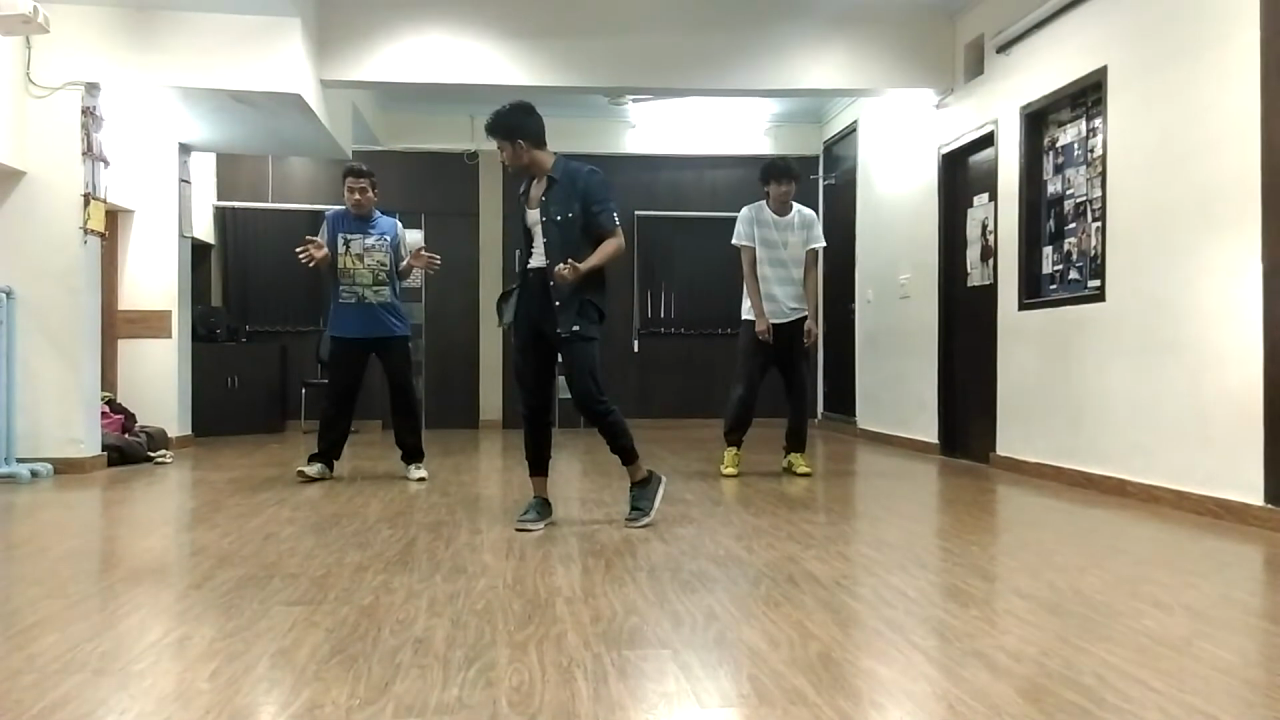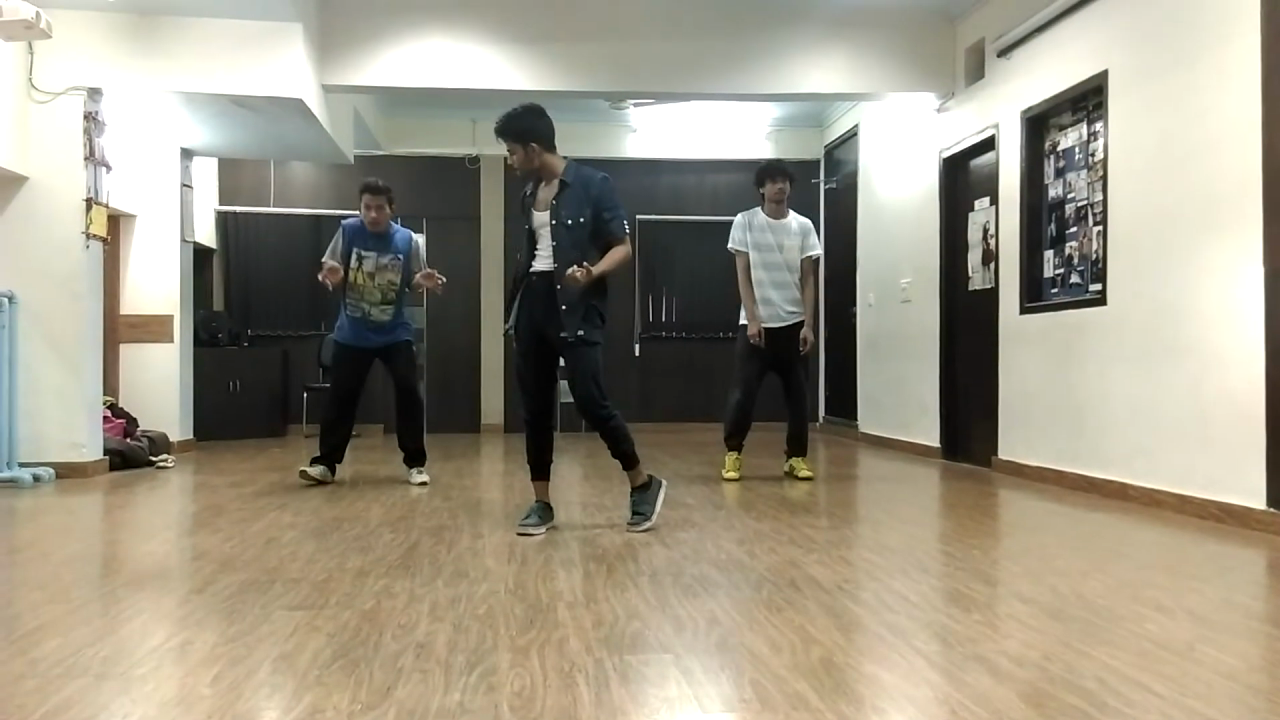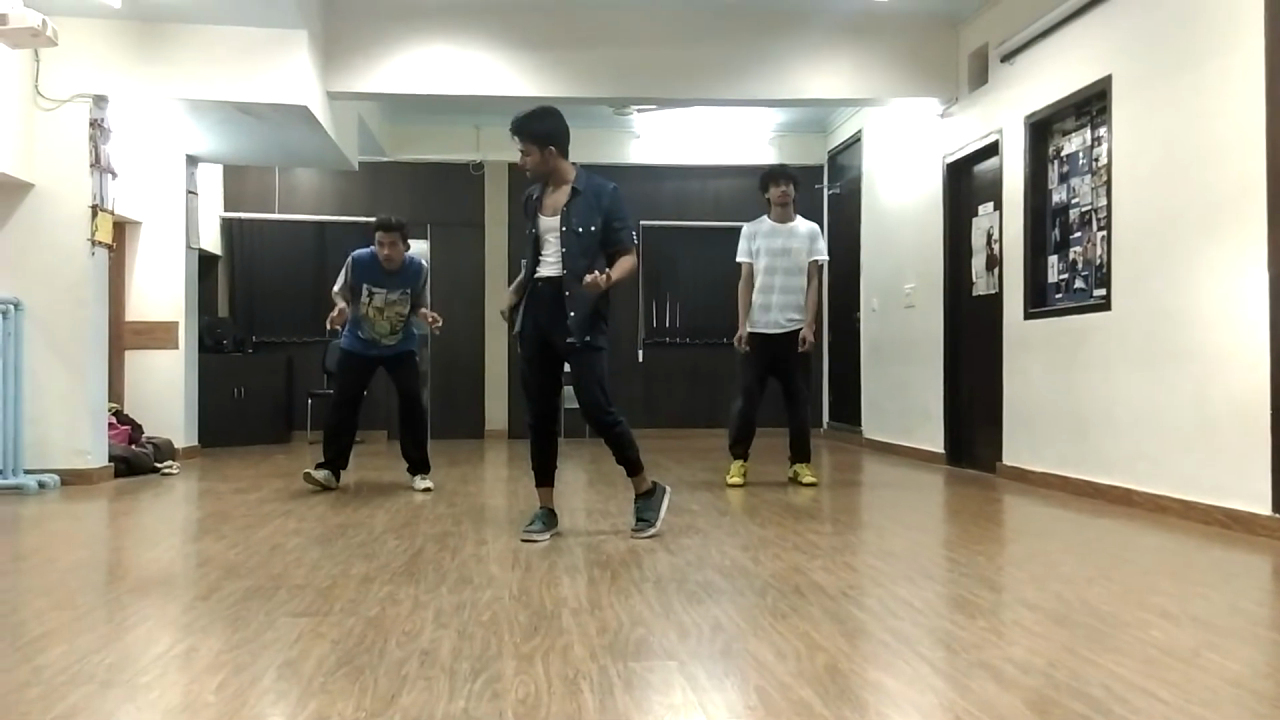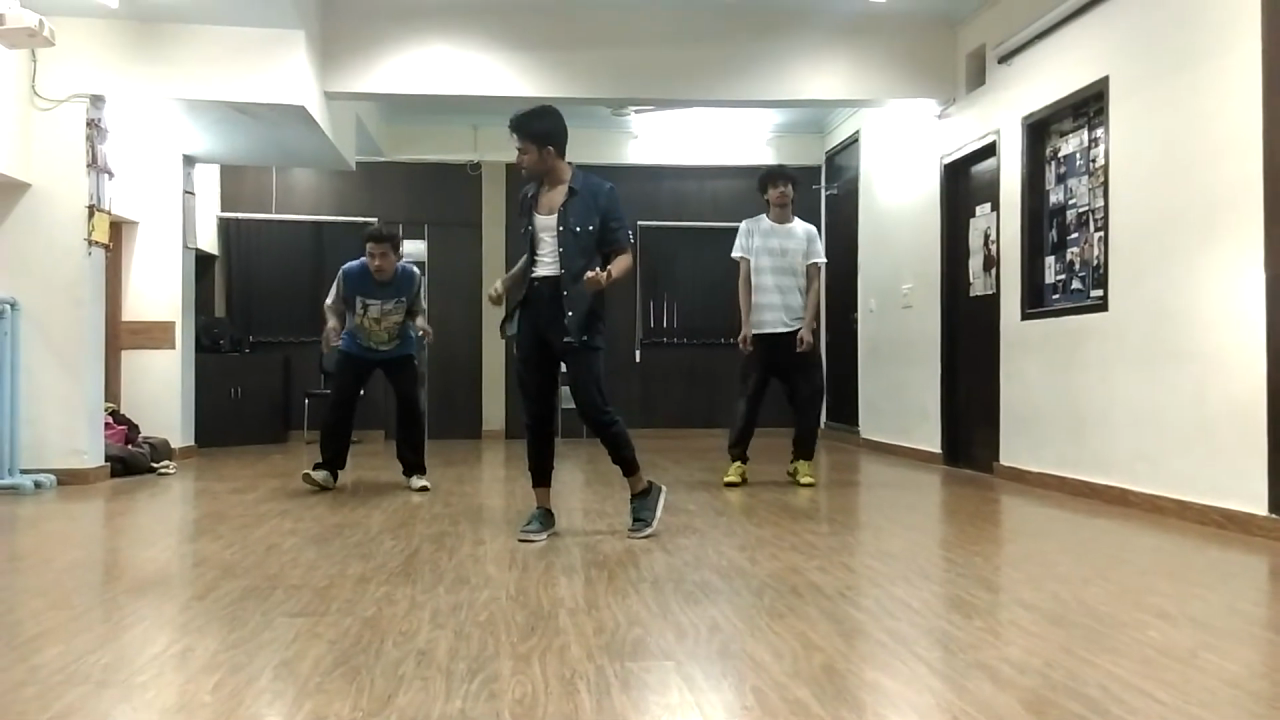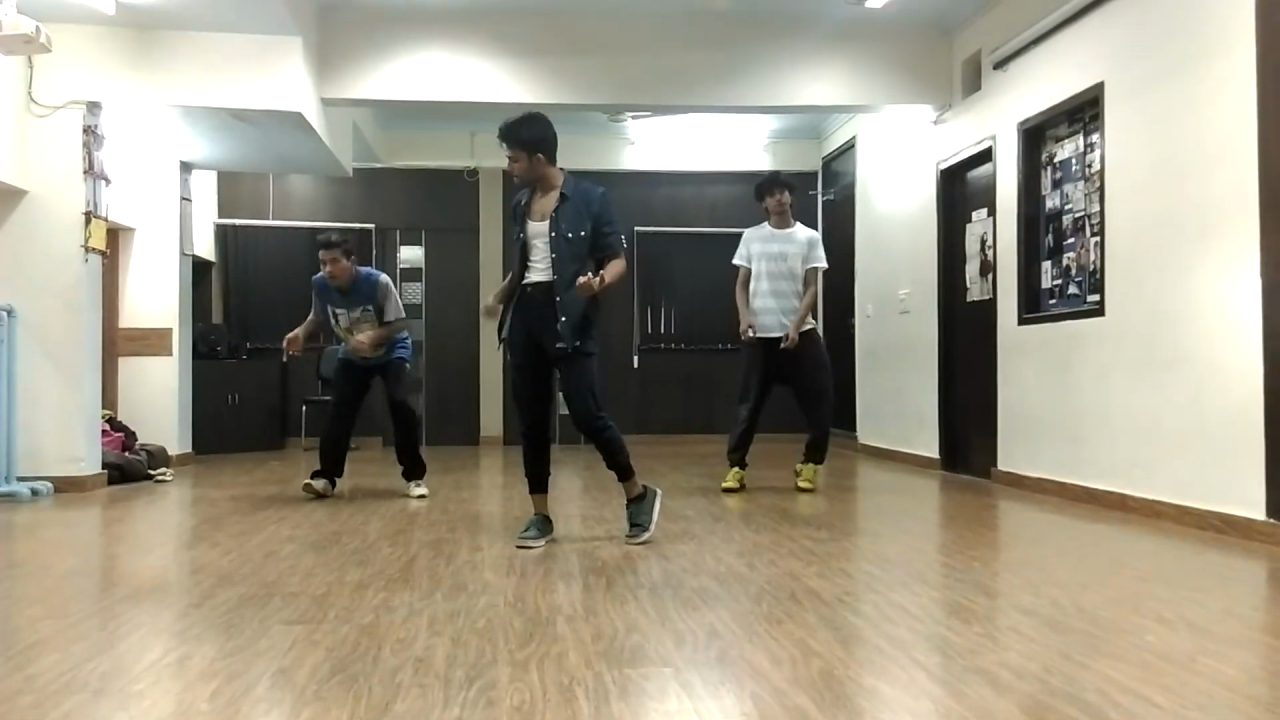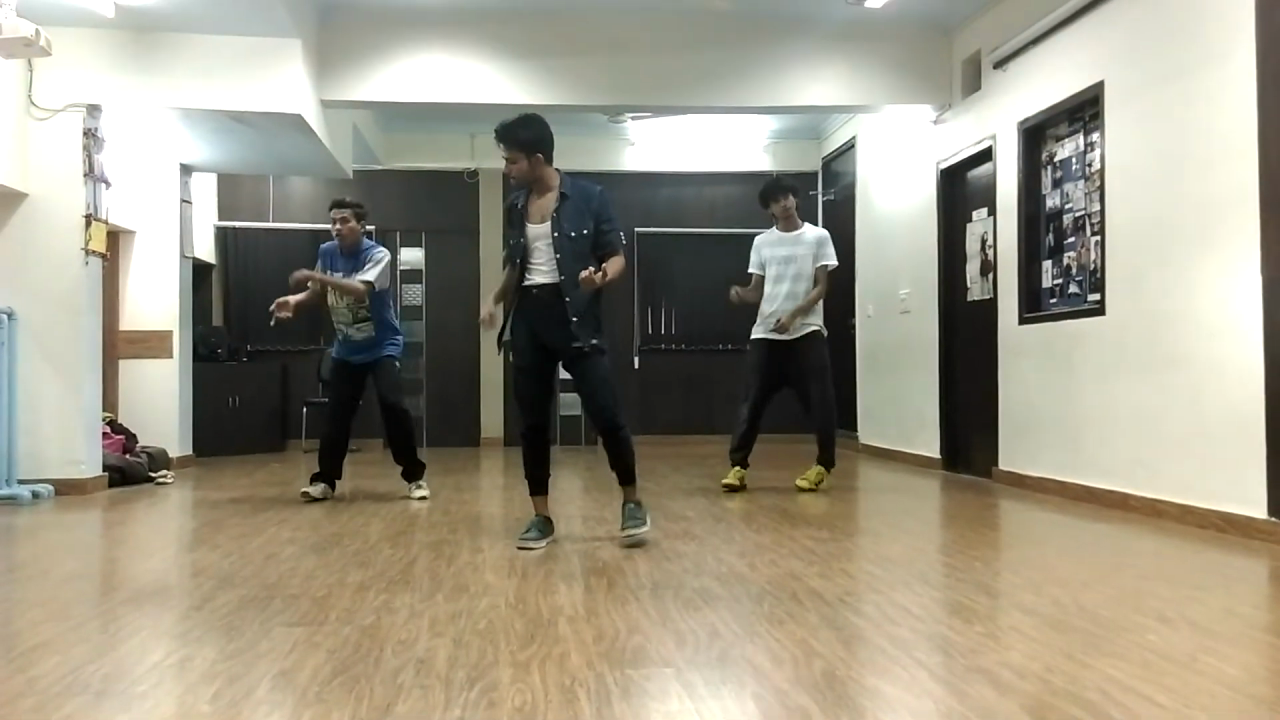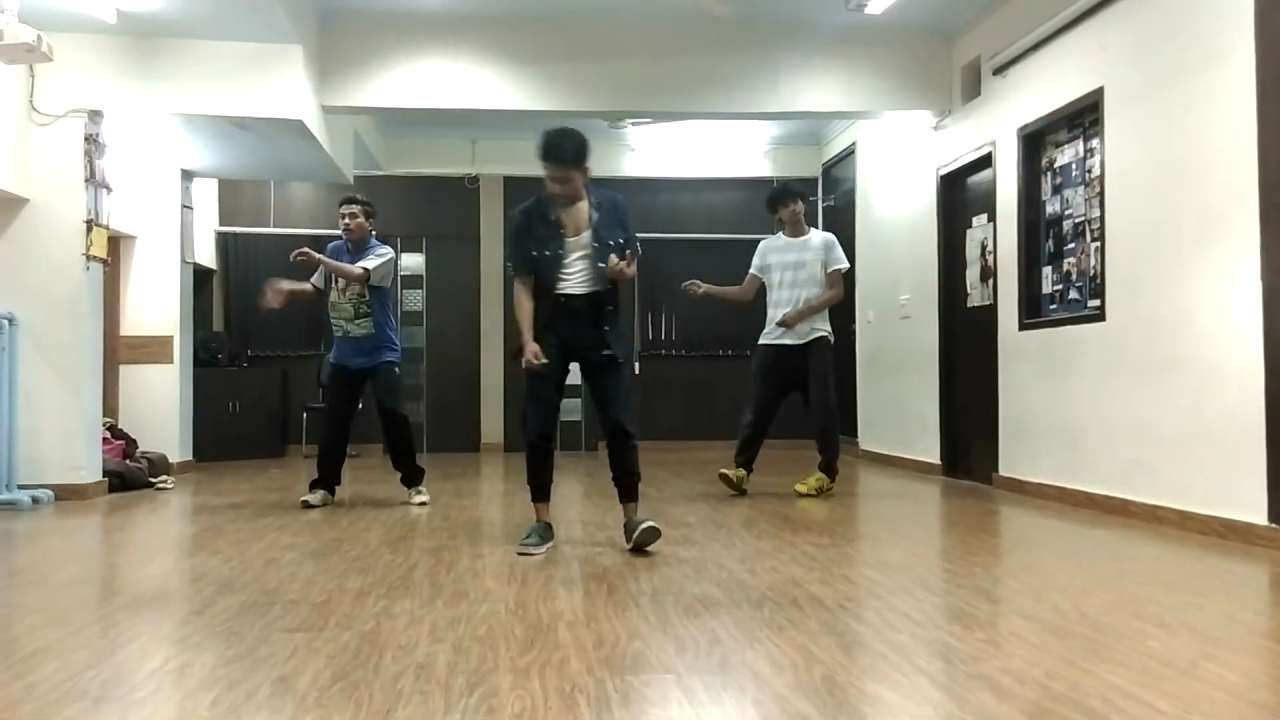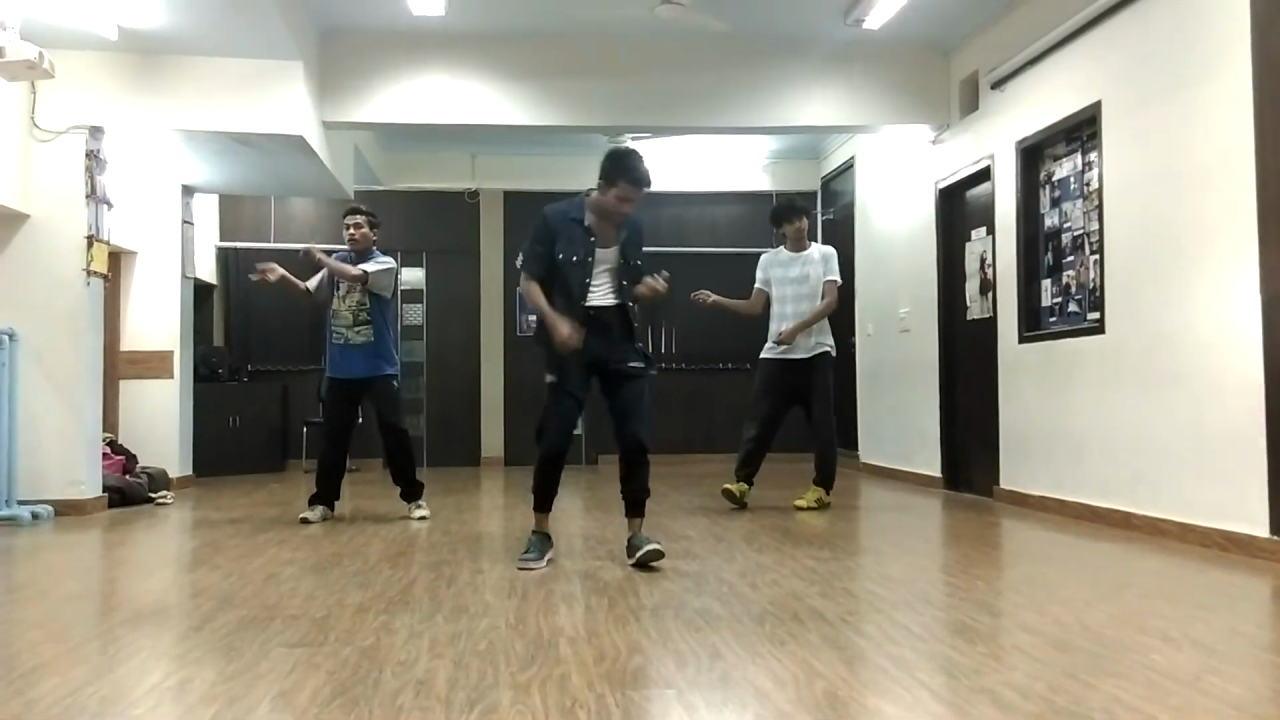
dt=0.3s
person 1, frame 1
left shoulder: (583, 178)
right shoulder: (527, 190)
left elbow: (615, 241)
left wrist: (580, 269)
right wrist: (517, 295)
left hip: (573, 302)
right hip: (532, 300)
left knee: (588, 396)
right knee: (533, 403)
left ankle: (643, 479)
right ankle: (540, 499)
person 1, frame 2
left shoulder: (593, 185)
right shoulder: (529, 194)
left elbow: (622, 247)
left wrist: (592, 273)
right wrist: (517, 298)
left hip: (575, 306)
right hip: (533, 304)
left knee: (590, 401)
right knee: (535, 407)
left ankle: (644, 484)
right ankle: (541, 504)
person 1, frame 3
left shoulder: (602, 193)
right shoulder: (533, 197)
left elbow: (628, 255)
left wrist: (607, 279)
right wrist: (514, 293)
left hip: (580, 312)
right hip: (537, 310)
left knee: (596, 407)
right knee: (540, 413)
left ankle: (647, 490)
right ankle: (546, 510)
person 1, frame 4
left shoulder: (599, 193)
right shoulder: (529, 197)
left elbow: (624, 255)
left wrist: (606, 276)
right wrist: (507, 282)
left hip: (576, 311)
right hip: (533, 310)
left knee: (592, 407)
right knee: (537, 414)
left ankle: (643, 491)
right ankle: (543, 510)
person 1, frame 5
left shoulder: (590, 198)
right shoulder: (521, 204)
left elbow: (617, 259)
left wrist: (599, 281)
right wrist: (501, 294)
left hip: (569, 316)
right hip: (526, 316)
left knee: (586, 413)
right knee: (531, 421)
left ankle: (639, 494)
right ankle: (541, 516)
person 1, frame 6
left shoulder: (589, 198)
right shoulder: (514, 205)
left elbow: (617, 256)
left wrist: (600, 277)
right wrist: (495, 299)
left hip: (575, 315)
right hip: (529, 316)
left knee: (604, 411)
right knee: (533, 421)
left ankle: (632, 500)
right ankle: (541, 517)
person 1, frame 7
left shoulder: (613, 207)
right shoulder: (527, 217)
left elbow: (631, 263)
right elbow: (523, 284)
left wrist: (623, 271)
right wrist: (528, 339)
left hip: (599, 323)
right hip: (552, 324)
left knee: (617, 423)
right knee: (539, 428)
left ankle: (632, 519)
right ankle: (542, 522)
person 1, frame 8
left shoulder: (632, 230)
right shoulder: (557, 219)
right elbow: (529, 280)
left wrist: (648, 290)
right wrist: (553, 321)
left hip: (619, 334)
right hip: (573, 334)
left knee: (635, 438)
right knee: (554, 437)
left ankle: (636, 534)
right ankle: (541, 534)
person 2, frame 1
left shoulder: (808, 218)
right shoulder: (749, 215)
left elbow: (810, 271)
right elbow: (748, 269)
left wrist: (811, 317)
right wrist: (760, 316)
left hip: (795, 318)
right hip: (757, 318)
left knee: (799, 388)
right knee: (745, 386)
left ankle: (795, 453)
right ankle: (731, 449)
person 2, frame 2
left shoulder: (803, 226)
right shoulder: (744, 222)
left elbow: (808, 278)
right elbow: (743, 274)
left wrist: (808, 324)
right wrist: (752, 319)
left hip: (792, 324)
right hip: (757, 323)
left knee: (798, 393)
right knee: (743, 391)
left ankle: (796, 457)
right ankle: (732, 455)
person 2, frame 3
left shoulder: (810, 231)
right shoulder: (752, 230)
left elbow: (813, 281)
right elbow: (745, 281)
left wrist: (809, 325)
right wrist: (742, 325)
left hip: (795, 329)
right hip: (758, 329)
left knee: (799, 399)
right knee: (747, 398)
left ankle: (800, 463)
right ankle: (738, 462)
person 2, frame 4
left shoulder: (808, 233)
right shoulder: (750, 228)
left elbow: (813, 283)
right elbow: (744, 280)
left wrist: (807, 326)
right wrist: (746, 325)
left hip: (797, 329)
right hip: (761, 330)
left knee: (809, 396)
right knee: (749, 397)
left ankle: (800, 461)
right ankle: (738, 461)
person 2, frame 5
left shoulder: (809, 237)
right shoulder: (751, 237)
left elbow: (811, 288)
right elbow: (741, 285)
left wrist: (796, 327)
right wrist: (744, 317)
left hip: (800, 331)
right hip: (761, 334)
left knee: (820, 399)
right knee: (750, 403)
left ankle: (809, 463)
right ankle: (736, 467)
person 2, frame 6
left shoulder: (818, 237)
right shoulder: (761, 242)
left elbow: (821, 287)
right elbow: (757, 291)
left wrist: (792, 315)
right wrist: (740, 292)
left hip: (806, 332)
right hip: (765, 334)
left knee: (820, 400)
right knee: (752, 402)
left ankle: (824, 464)
right ankle: (738, 467)
person 2, frame 7
left shoulder: (825, 241)
right shoulder: (767, 247)
left elbow: (836, 291)
right elbow: (745, 292)
left wrist: (801, 313)
right wrist: (707, 290)
left hip: (814, 338)
right hip: (774, 340)
left knee: (823, 407)
right knee: (757, 407)
left ankle: (826, 473)
right ankle: (741, 469)
person 2, frame 8
left shoulder: (825, 254)
right shoulder: (769, 260)
left elbow: (830, 302)
right elbow: (755, 306)
left wrist: (796, 329)
right wrist: (717, 301)
left hip: (816, 353)
right hip: (776, 354)
left knee: (822, 423)
right knee: (759, 420)
left ankle: (822, 487)
right ankle: (742, 483)
person 3, frame 1
left shoulder: (393, 226)
right shoulder: (333, 220)
left elbow: (400, 273)
right elbow: (327, 267)
left wrist: (412, 263)
right wrist: (321, 256)
left hip: (390, 324)
right hip: (346, 326)
left knee: (403, 390)
right knee: (339, 393)
left ankle: (413, 459)
right ankle: (323, 460)
person 3, frame 2
left shoulder: (408, 241)
right shoulder: (348, 230)
left elbow: (413, 280)
right elbow: (332, 267)
left wrist: (425, 280)
right wrist: (333, 273)
left hip: (395, 332)
right hip: (352, 333)
left knee: (408, 390)
right knee: (341, 394)
left ankle: (416, 463)
right ankle: (326, 463)
person 3, frame 3
left shoulder: (418, 268)
right shoulder: (358, 261)
left elbow: (418, 305)
right elbow: (340, 292)
left wrist: (425, 315)
right wrist: (341, 307)
left hip: (400, 345)
right hip: (357, 343)
left knee: (412, 400)
right knee: (343, 401)
left ankle: (419, 471)
right ankle: (330, 469)
person 3, frame 4
left shoulder: (411, 277)
right shoulder: (349, 274)
left elbow: (417, 309)
right elbow: (334, 305)
left wrist: (420, 323)
right wrist: (332, 323)
left hip: (398, 349)
right hip: (355, 348)
left knee: (409, 401)
right knee: (339, 401)
left ankle: (415, 470)
right ankle: (328, 468)
person 3, frame 5
left shoulder: (378, 282)
right shoulder: (319, 284)
left elbow: (398, 323)
right elbow: (318, 316)
left wrist: (372, 336)
right wrist: (301, 332)
left hip: (391, 351)
right hip: (353, 357)
left knee: (401, 404)
right knee: (340, 411)
left ankle: (414, 476)
right ankle: (326, 476)
person 3, frame 6
left shoulder: (379, 255)
right shoulder: (326, 252)
left elbow: (361, 289)
right elbow: (317, 291)
left wrist: (318, 276)
right wrist: (294, 299)
left hip: (382, 347)
right hip: (345, 350)
left knee: (392, 405)
right knee: (337, 413)
left ankle: (414, 476)
right ankle: (325, 480)
person 3, frame 7
left shoulder: (383, 254)
right shoulder: (334, 250)
left elbow: (357, 275)
right elbow: (317, 288)
left wrist: (320, 259)
right wrist: (287, 288)
left hip: (380, 353)
right hip: (344, 355)
left knee: (392, 413)
right knee: (335, 420)
left ankle: (414, 482)
right ankle: (324, 486)
person 3, frame 8
left shoulder: (385, 265)
right shoulder: (336, 262)
left elbow: (354, 276)
right elbow: (311, 291)
left wrist: (320, 258)
right wrist: (282, 275)
left hip: (379, 367)
right hip: (340, 368)
left knee: (393, 429)
right knee: (333, 434)
left ankle: (414, 497)
right ankle: (323, 502)
